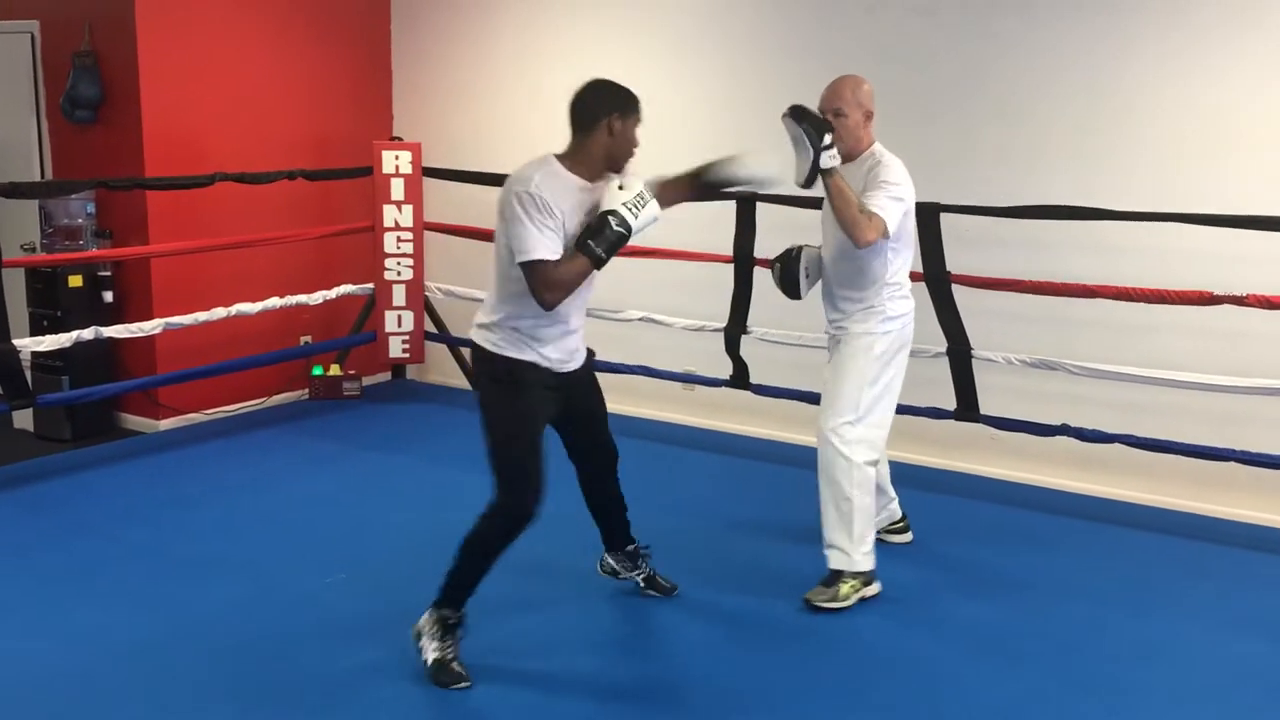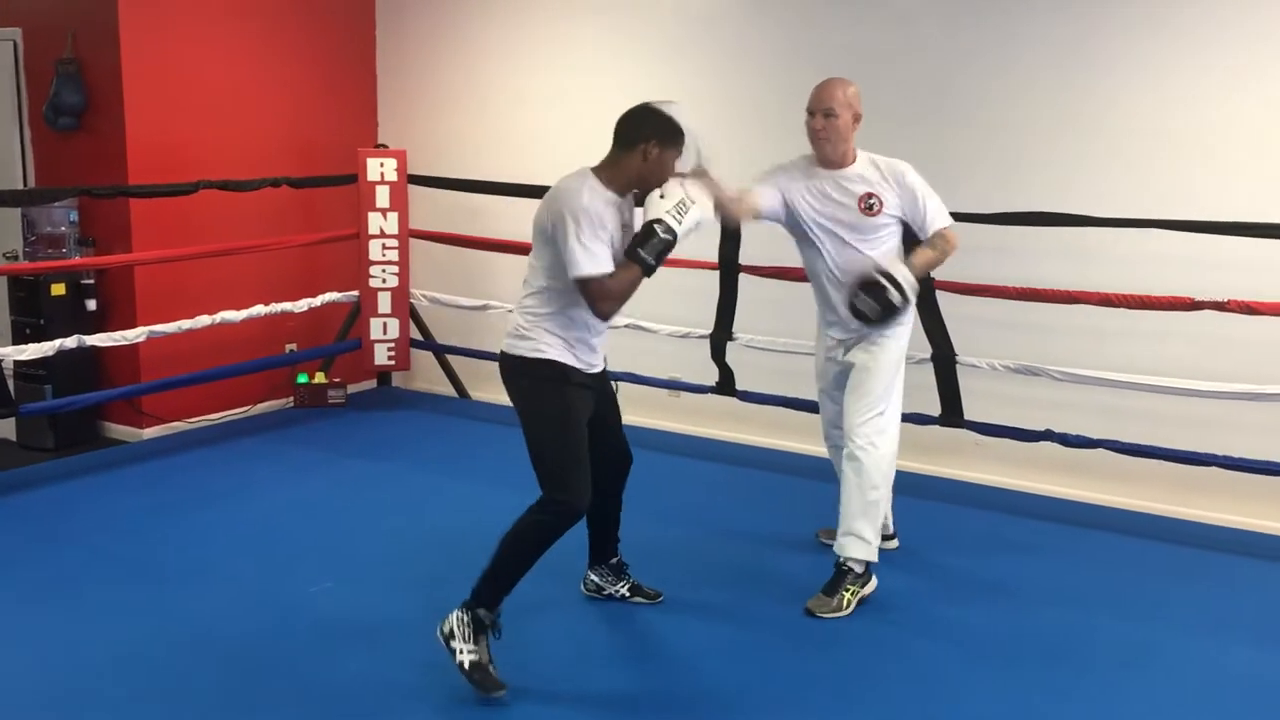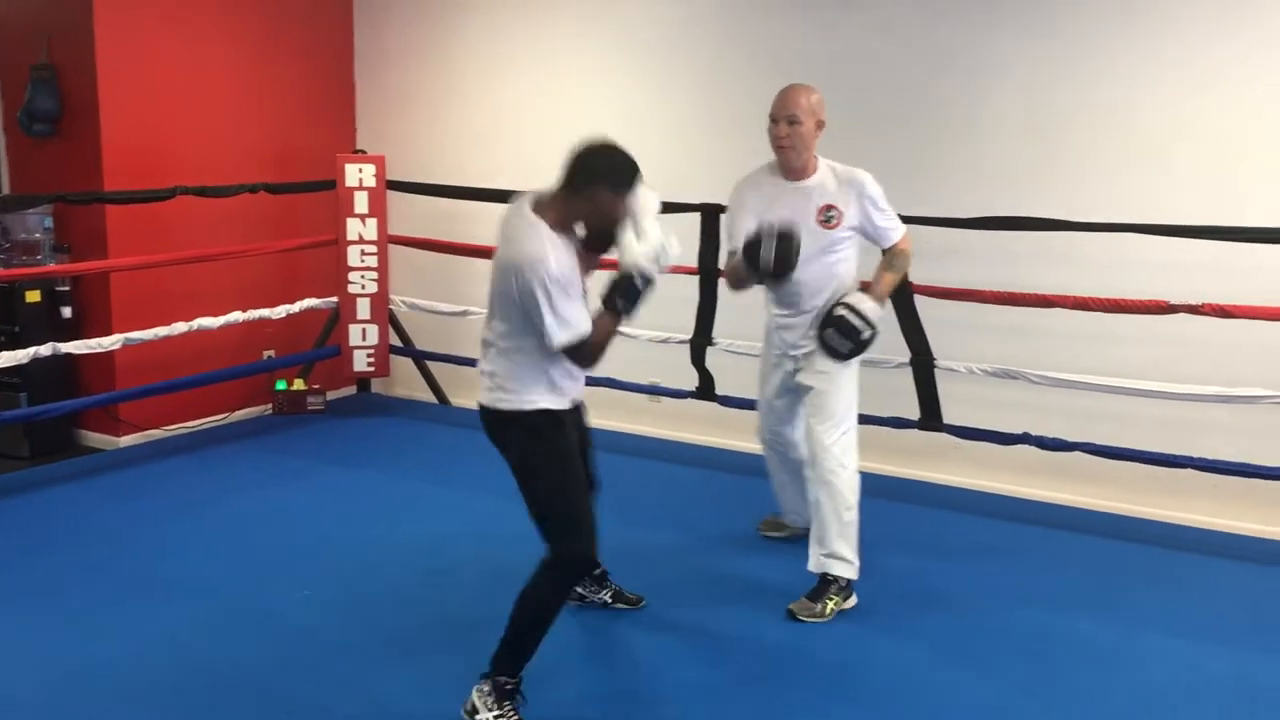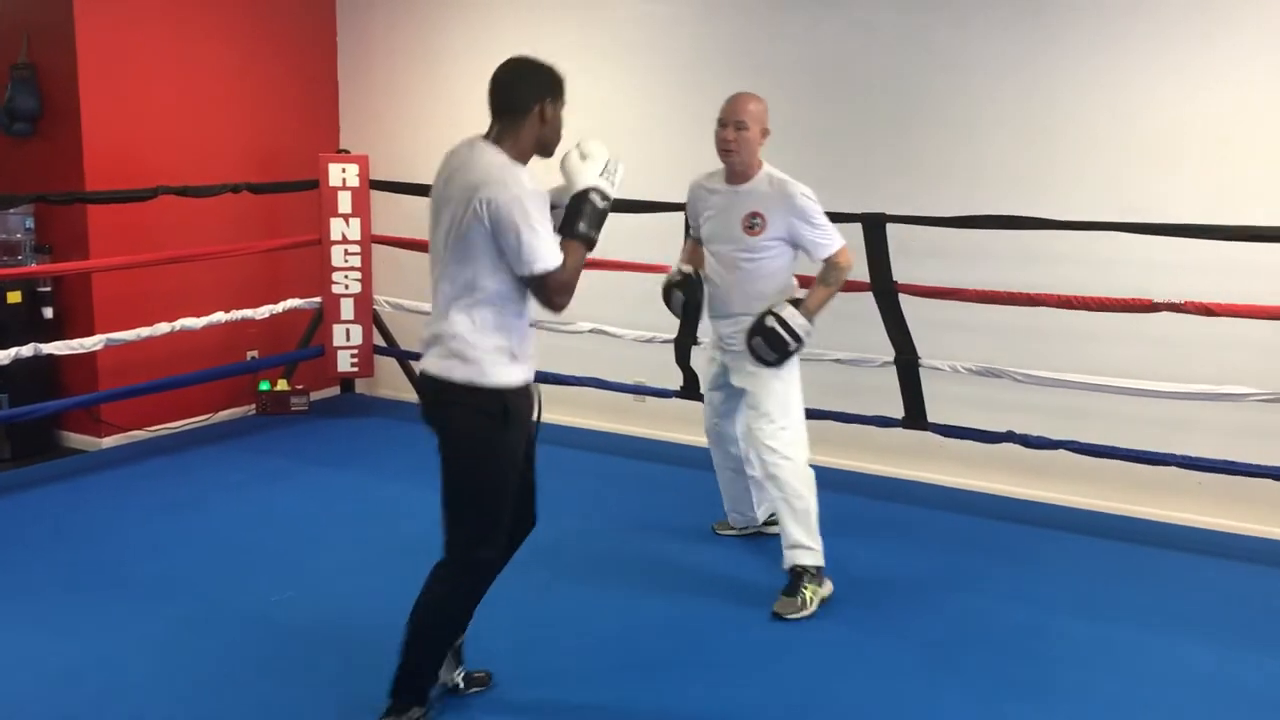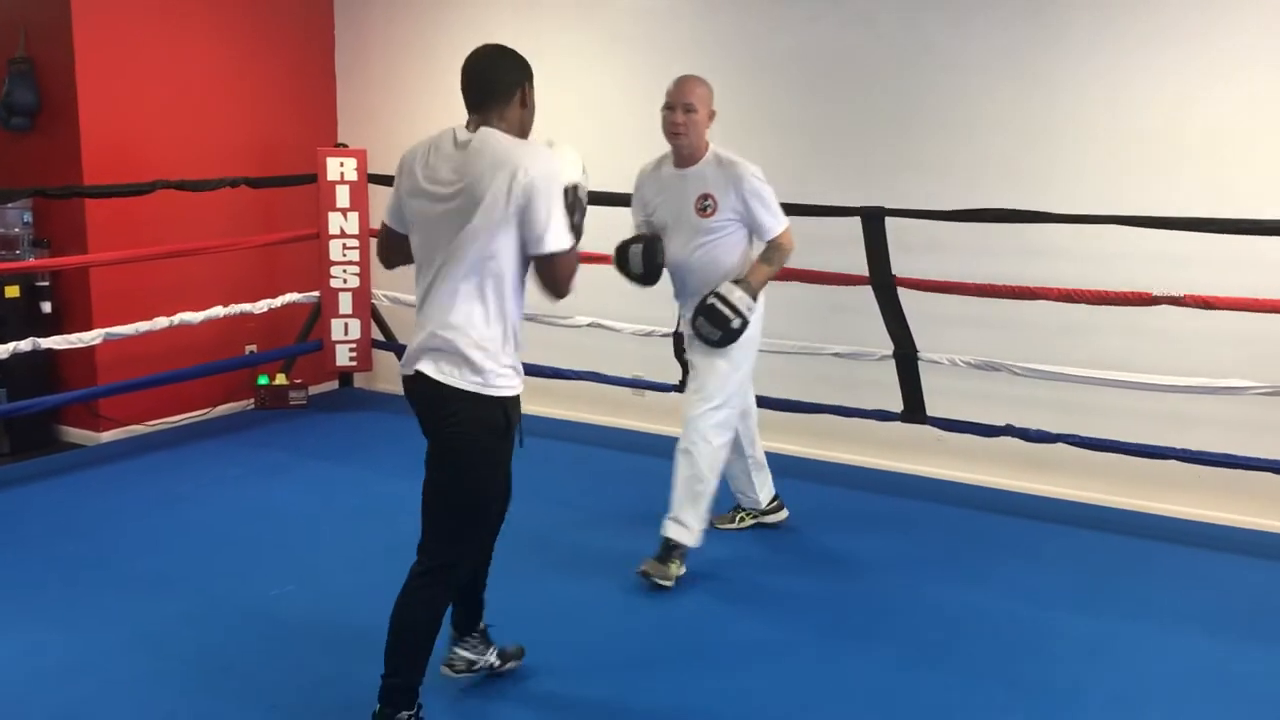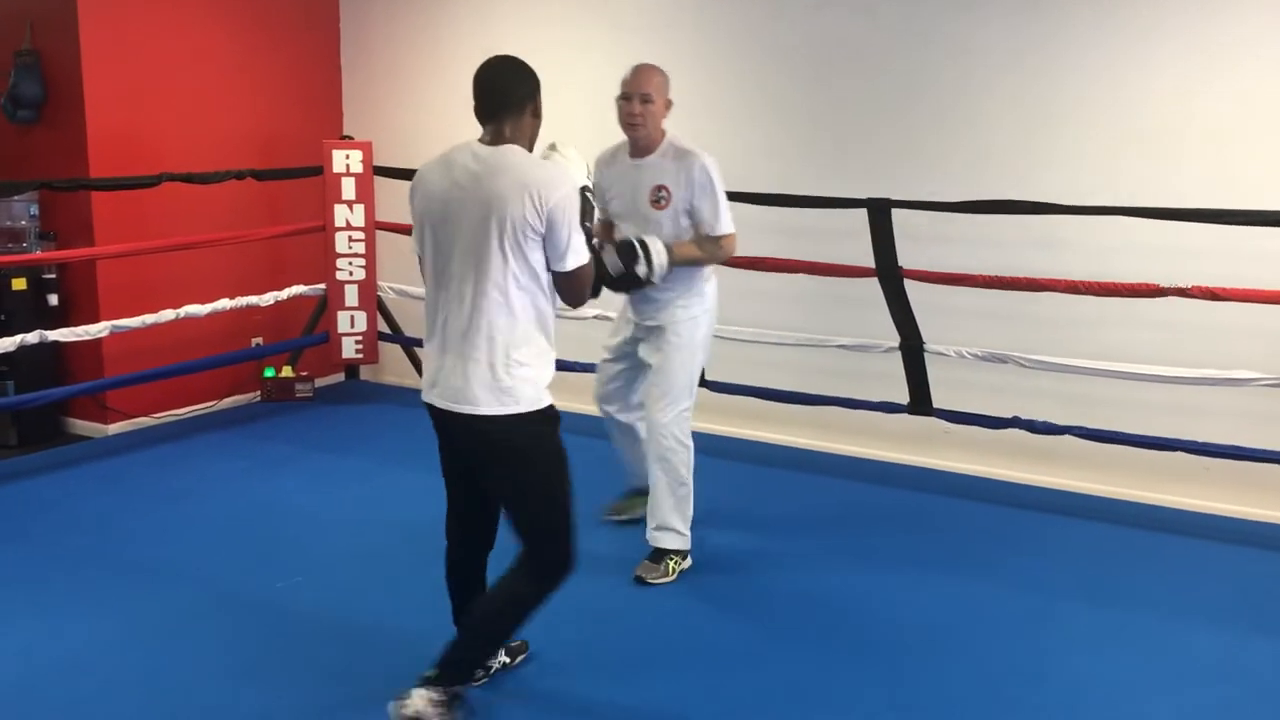
dt=0.3s
person 1, frame 1
left shoulder: (602, 180)
right shoulder: (535, 188)
left elbow: (661, 194)
right elbow: (548, 289)
left wrist: (715, 175)
right wrist: (609, 232)
left hip: (567, 356)
right hip: (512, 361)
left knee: (599, 460)
right knee: (517, 502)
left ankle: (625, 557)
right ankle: (440, 621)
person 1, frame 2
left shoulder: (617, 194)
right shoulder: (582, 204)
left elbow: (627, 259)
right elbow: (604, 301)
left wrist: (663, 226)
right wrist: (658, 239)
left hip: (583, 361)
right hip: (542, 359)
left knee: (614, 462)
right knee: (565, 498)
left ankle: (604, 571)
right ankle: (472, 619)
person 1, frame 3
left shoulder: (538, 207)
right shoulder: (541, 260)
left elbow: (571, 259)
right elbow: (586, 350)
left wrist: (601, 245)
right wrist: (631, 285)
left hip: (547, 396)
right hip: (525, 410)
left knee: (582, 488)
right knee: (569, 544)
left ankle: (586, 581)
person 1, frame 4
left shoulder: (466, 158)
right shoulder: (509, 187)
right elbow: (555, 291)
left wrist: (559, 209)
right wrist: (588, 211)
left hip: (478, 374)
right hip: (478, 385)
left knee: (517, 519)
right knee: (471, 555)
left ankle: (439, 661)
person 1, frame 5
left shoulder: (419, 157)
right shoulder: (526, 164)
left elbow: (389, 252)
right elbow: (558, 280)
right wrist: (567, 207)
left hip: (428, 370)
right hip: (477, 382)
left knee: (484, 508)
right knee: (446, 550)
left ankle: (470, 641)
person 1, frame 6
left shoulder: (432, 177)
right shoulder: (546, 184)
right elbow: (578, 289)
right wrist: (578, 222)
left hip: (445, 391)
right hip: (510, 402)
left knee: (469, 529)
right knee: (548, 557)
left ankle: (480, 651)
person 2, frame 1
left shoulder: (884, 170)
right shoulder: (840, 170)
left elbow: (864, 235)
left wrist: (829, 164)
right wrist: (811, 261)
left hip: (878, 321)
right hip: (847, 321)
left knee: (841, 433)
right knee: (859, 428)
left ankle: (856, 567)
right ankle: (886, 517)
person 2, frame 2
left shoulder: (895, 175)
right shoulder: (791, 179)
left elbow: (945, 239)
right elbow: (738, 209)
left wrist: (903, 274)
right wrist: (697, 177)
left hip: (882, 328)
right hip: (834, 331)
left knee: (867, 437)
right knee: (841, 435)
left ankle: (856, 565)
right ankle: (875, 525)
person 2, frame 3
left shoulder: (854, 186)
right shoulder: (750, 191)
left elbow: (899, 248)
right elbow: (734, 273)
left wrist: (870, 300)
right wrist: (752, 262)
left hip: (831, 342)
right hip: (779, 339)
left knee: (829, 450)
right knee: (776, 432)
left ankle: (838, 577)
right ankle: (799, 513)
person 2, frame 4
left shoulder: (788, 195)
right shoulder: (702, 189)
left elbow: (840, 262)
left wrist: (802, 314)
right wrist: (683, 273)
left hip: (768, 342)
right hip: (722, 337)
left knee: (778, 445)
right knee: (721, 430)
left ankle: (808, 569)
right ankle: (754, 513)
person 2, frame 5
left shoulder: (739, 176)
right shoulder: (650, 177)
left elbow: (781, 243)
right elbow: (647, 238)
left wrist: (744, 292)
right wrist: (637, 257)
left hip: (731, 319)
right hip: (694, 318)
left knee: (700, 423)
right knee: (731, 417)
left ankle: (677, 543)
right ankle: (763, 502)
person 2, frame 6
left shoulder: (693, 165)
right shoulder: (608, 163)
left elbow: (724, 245)
left wrist: (661, 254)
right wrist: (603, 255)
left hip: (683, 310)
right hip: (636, 308)
left knee: (664, 421)
right knee: (612, 398)
left ankle: (671, 543)
right ankle: (643, 485)
